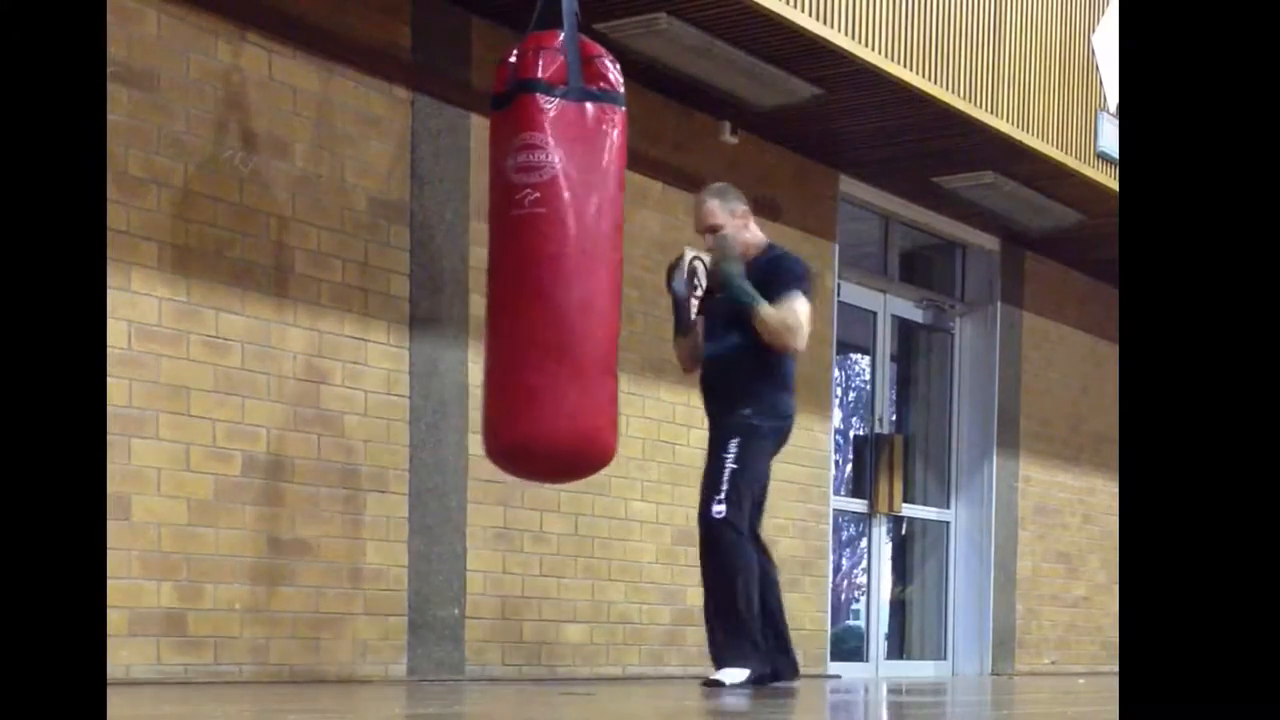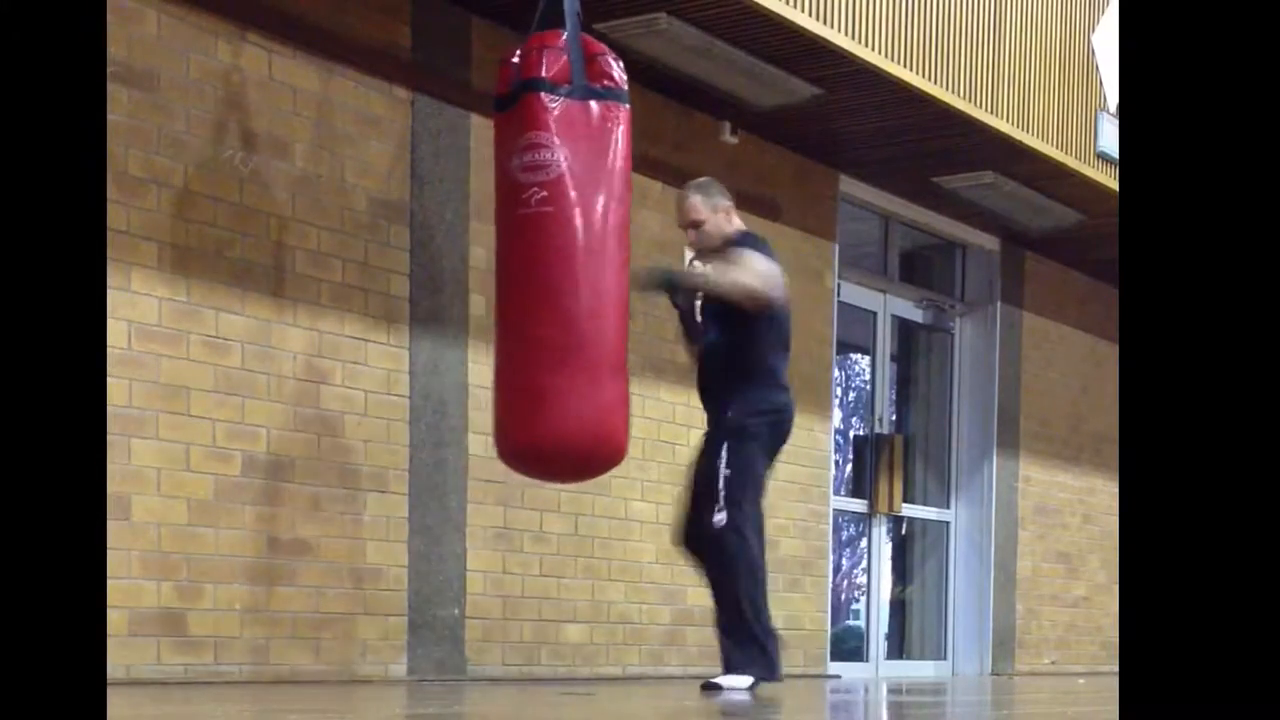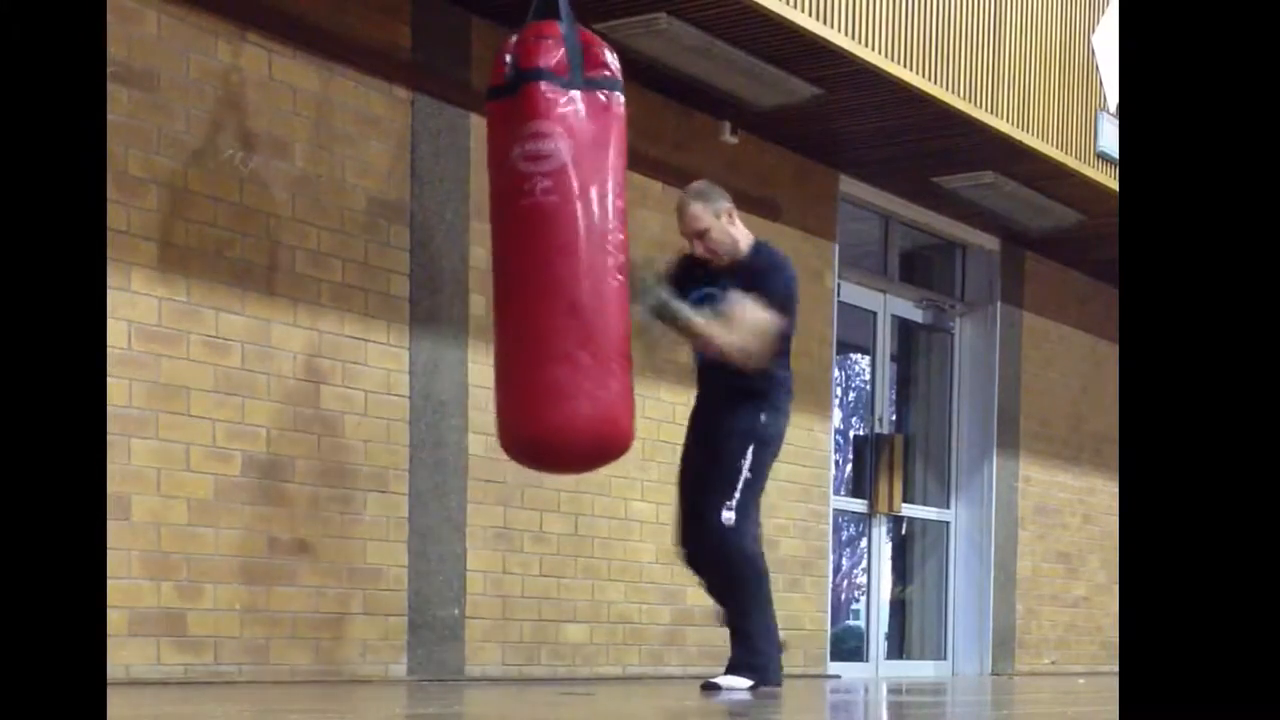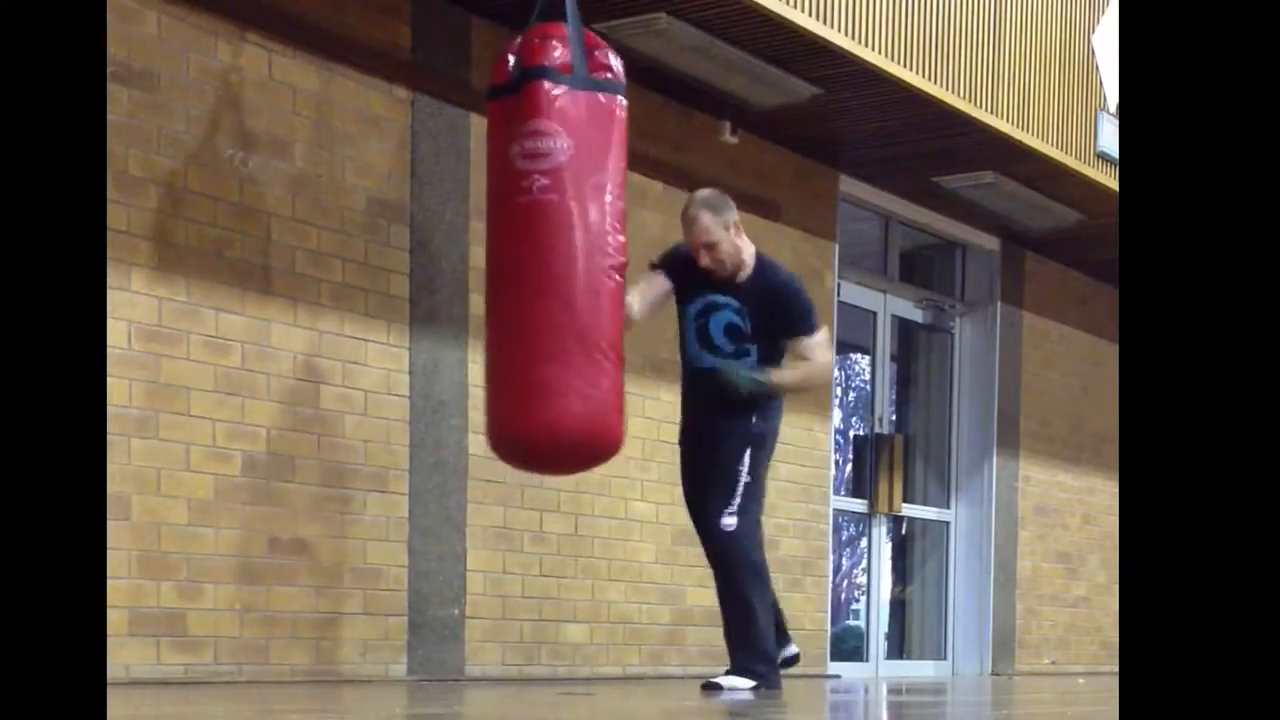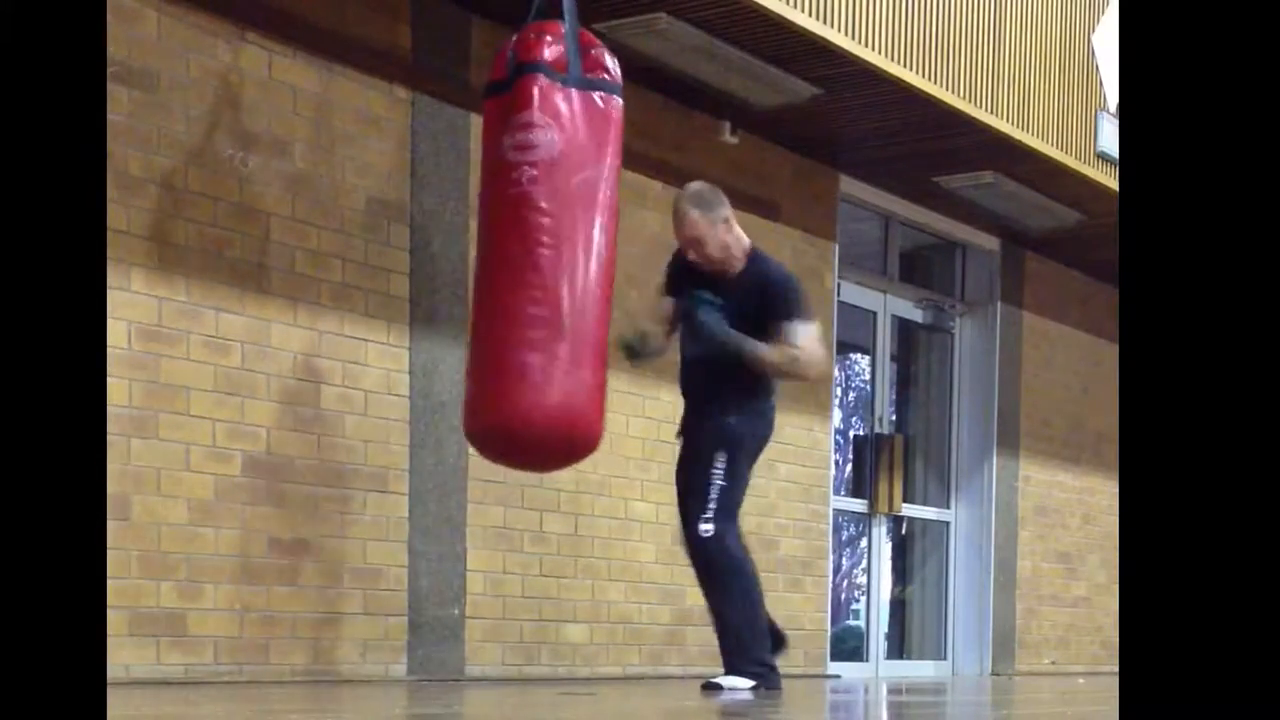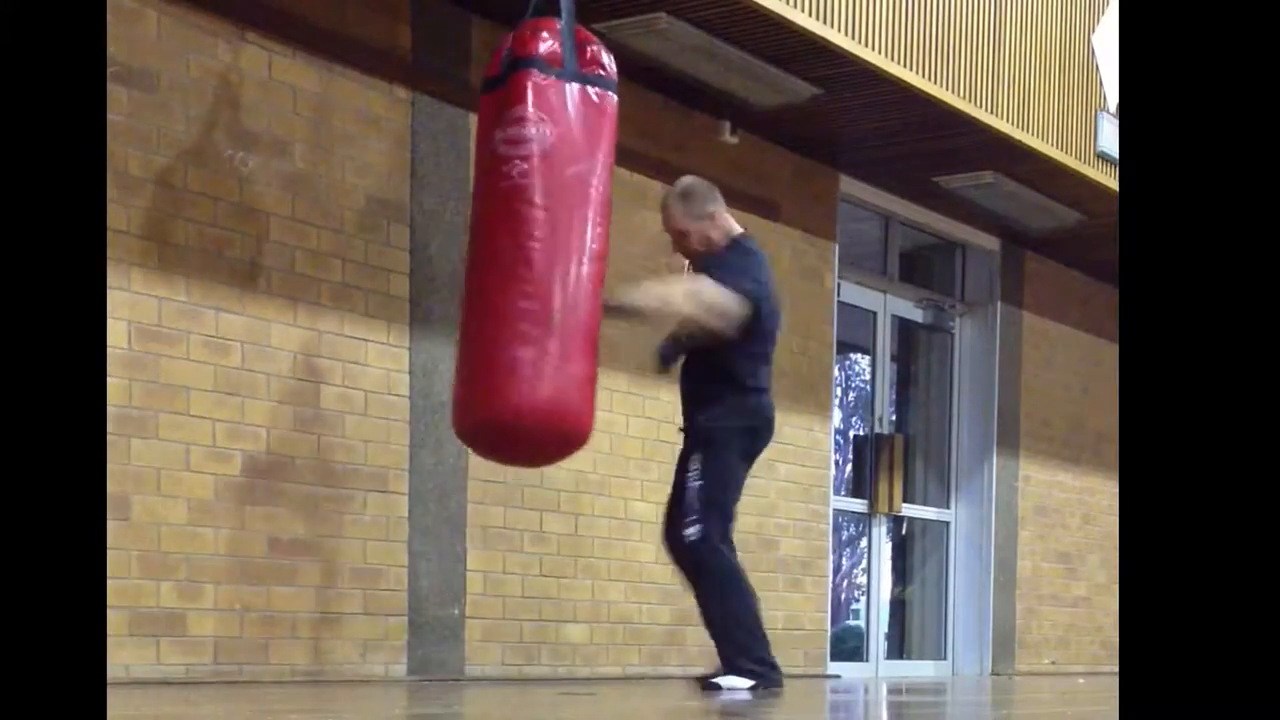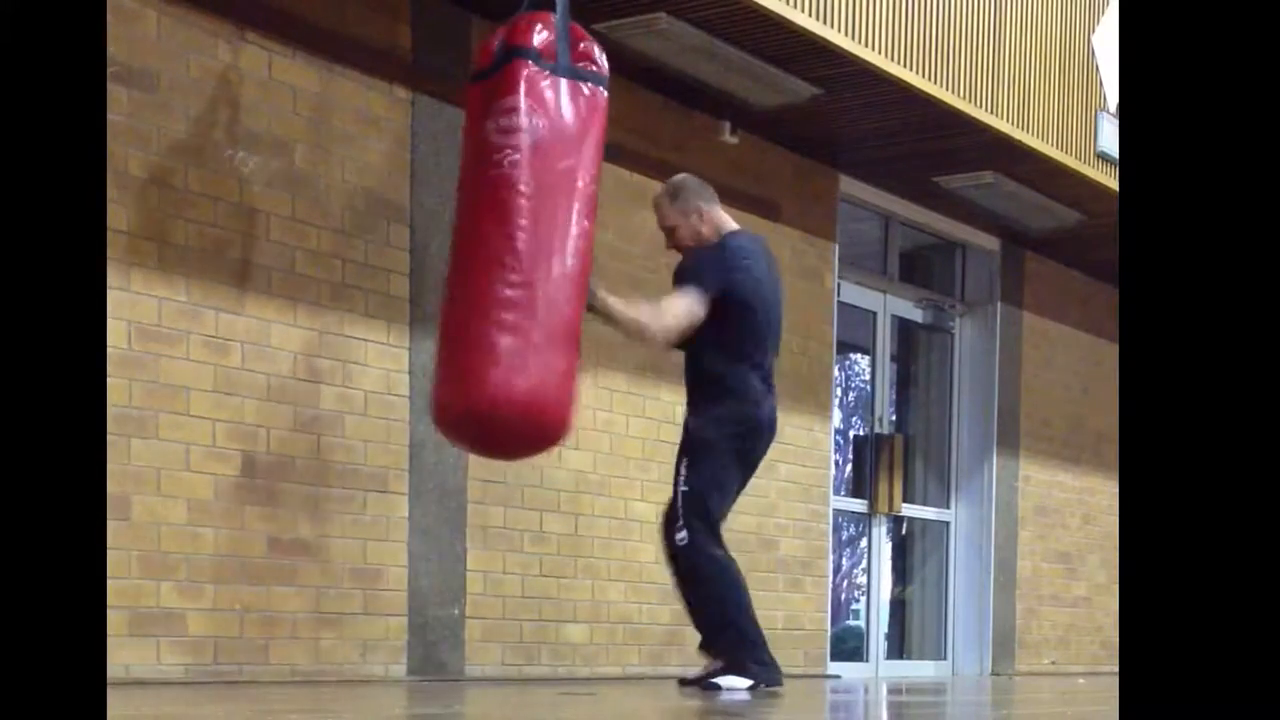
dt=0.1s
person 1, frame 1
left shoulder: (783, 268)
right shoulder: (727, 280)
left elbow: (794, 337)
right elbow: (689, 360)
left wrist: (739, 292)
right wrist: (680, 304)
left hip: (755, 417)
right hip: (731, 419)
left knee: (721, 522)
right knee: (740, 535)
left ankle: (743, 655)
right ankle: (774, 656)
person 1, frame 2
left shoulder: (748, 253)
right shoulder: (716, 272)
left elbow: (749, 282)
right elbow: (707, 351)
left wrist: (679, 276)
right wrist: (684, 307)
left hip: (750, 414)
right hip: (734, 417)
left knee: (724, 528)
right knee: (704, 532)
left ankle: (749, 660)
right ankle: (757, 651)
person 1, frame 3
left shoulder: (770, 269)
right shoulder: (693, 266)
left elbow: (739, 347)
left wrist: (674, 309)
right wrist: (655, 307)
left hip: (753, 416)
right hip: (709, 416)
left knee: (726, 529)
right knee: (699, 539)
left ankle: (755, 662)
right ankle: (760, 648)
person 1, frame 4
left shoulder: (779, 289)
right shoulder: (685, 265)
left elbow: (819, 366)
right elbow: (637, 303)
left wrist: (762, 382)
right wrist: (619, 303)
left hip: (745, 425)
right hip: (699, 423)
left knee: (730, 532)
right knee: (719, 538)
left ankle: (756, 664)
right ankle: (775, 639)
person 1, frame 5
left shoulder: (772, 281)
right shoulder: (685, 264)
left elbow: (811, 363)
right elbow: (662, 326)
left wrist: (738, 345)
right wrist: (641, 342)
left hip: (736, 422)
right hip: (701, 421)
left knee: (710, 535)
right knee: (709, 536)
left ankle: (752, 664)
right ankle: (763, 640)
person 1, frame 6
left shoulder: (740, 264)
right shoulder: (716, 263)
left elbow: (691, 304)
left wrist: (611, 295)
right wrist: (684, 343)
left hip: (727, 420)
right hip: (712, 418)
left knee: (699, 538)
right knee: (695, 536)
left ankle: (752, 665)
right ankle: (746, 652)
person 1, frame 7
left shoulder: (714, 261)
right shoulder: (752, 252)
left elbow: (657, 325)
left wrist: (590, 295)
right wrist: (681, 327)
left hip: (723, 420)
right hip: (751, 416)
left knee: (693, 541)
right knee: (688, 535)
left ankle: (754, 663)
right ankle: (726, 651)
